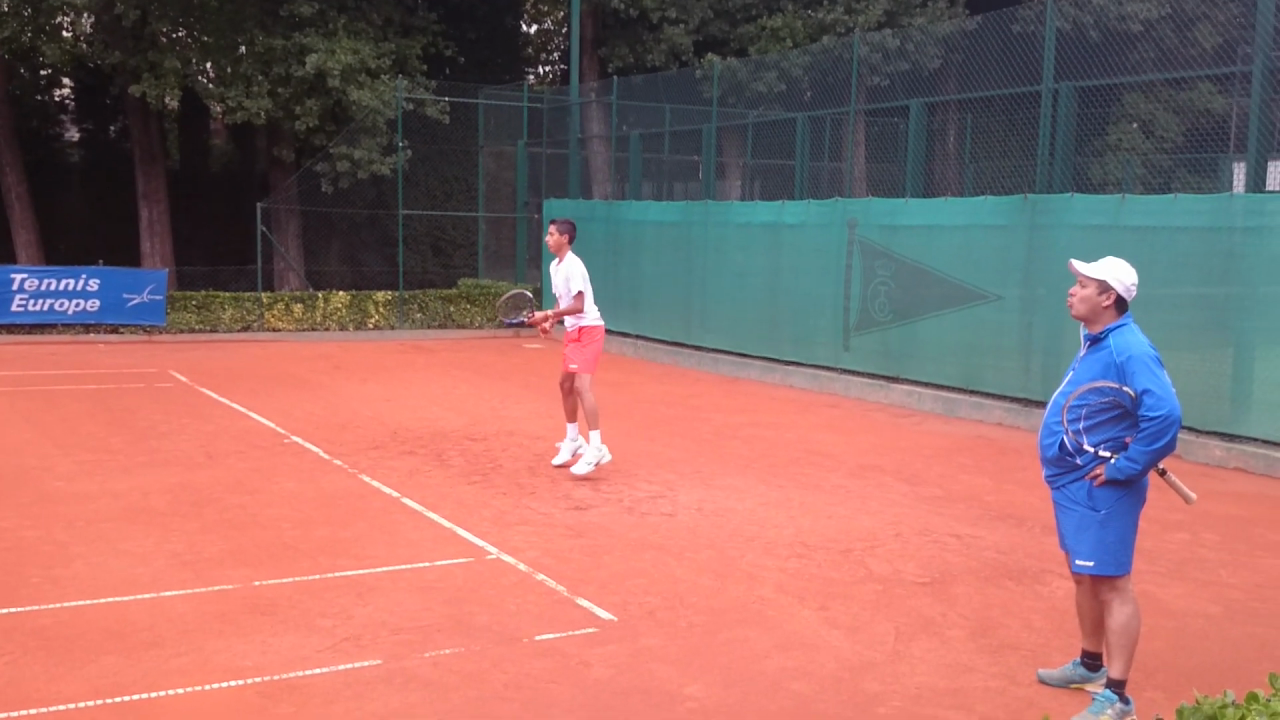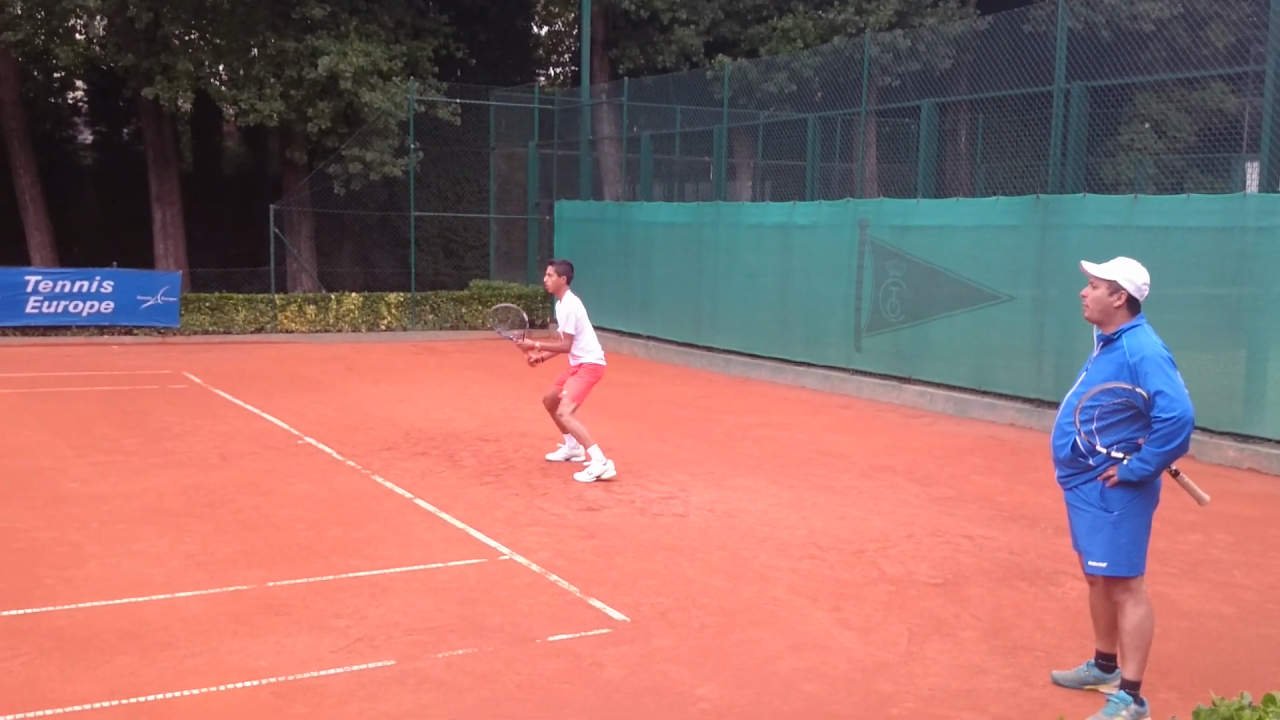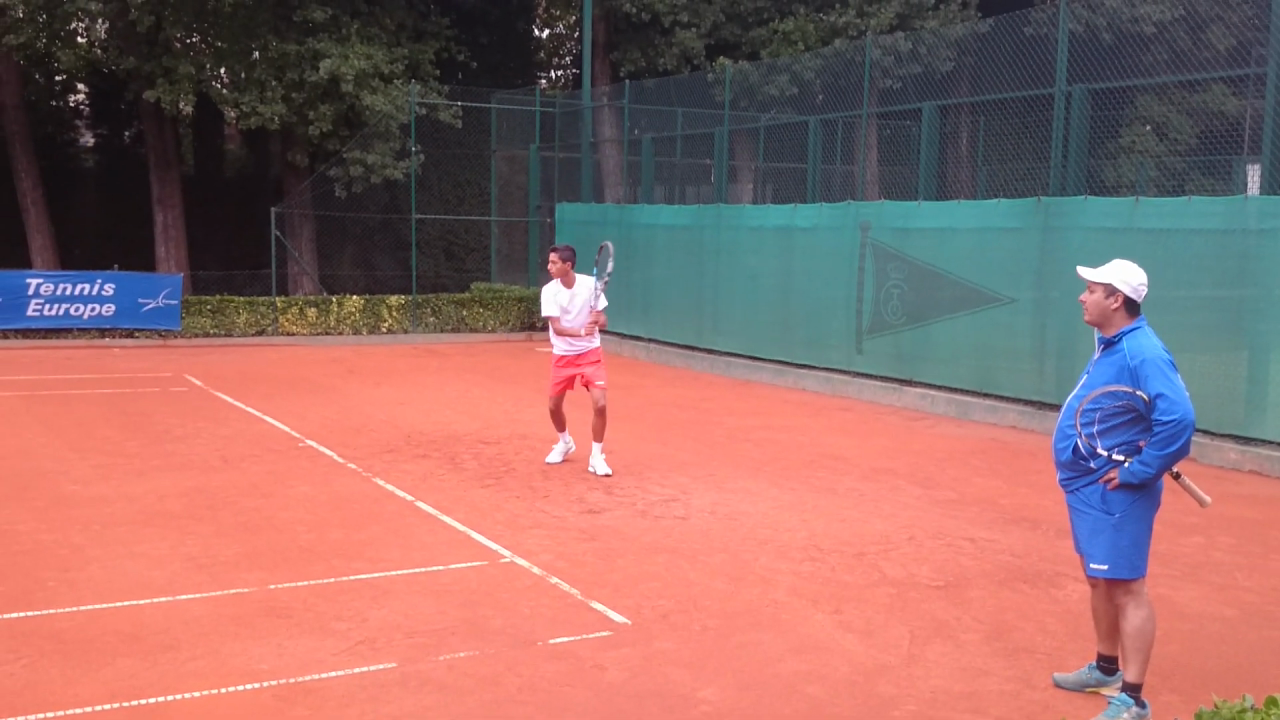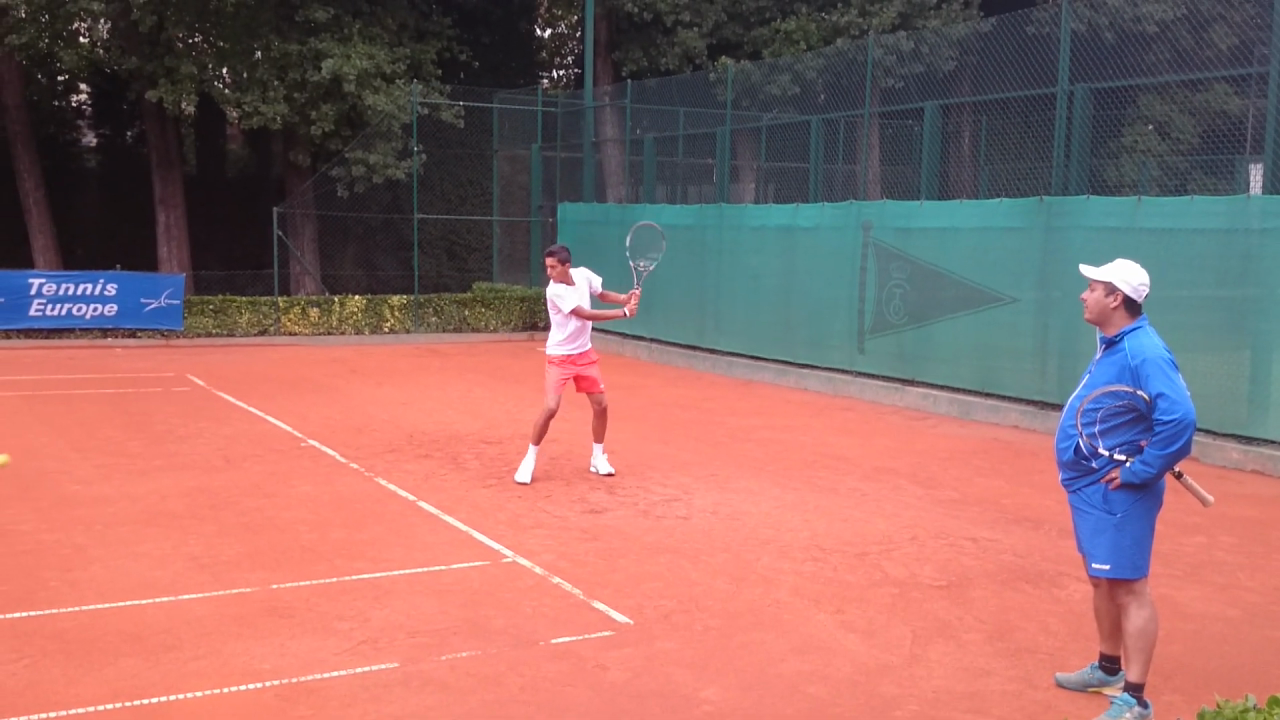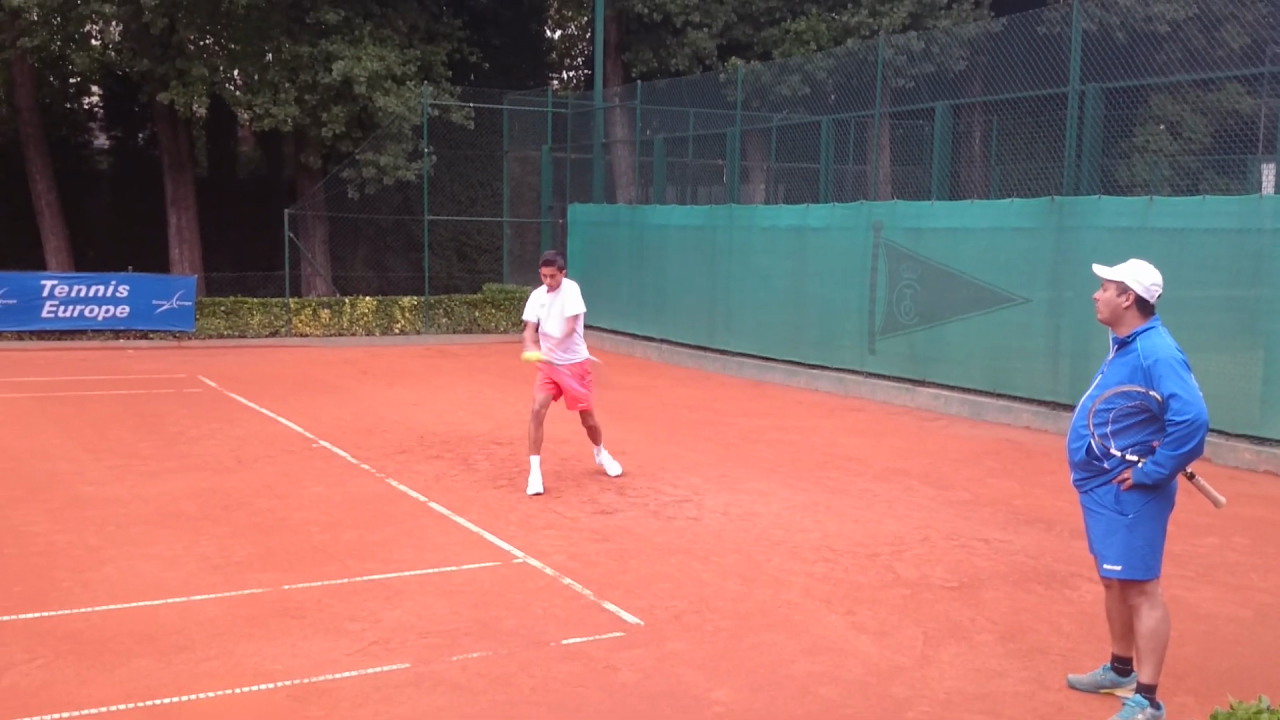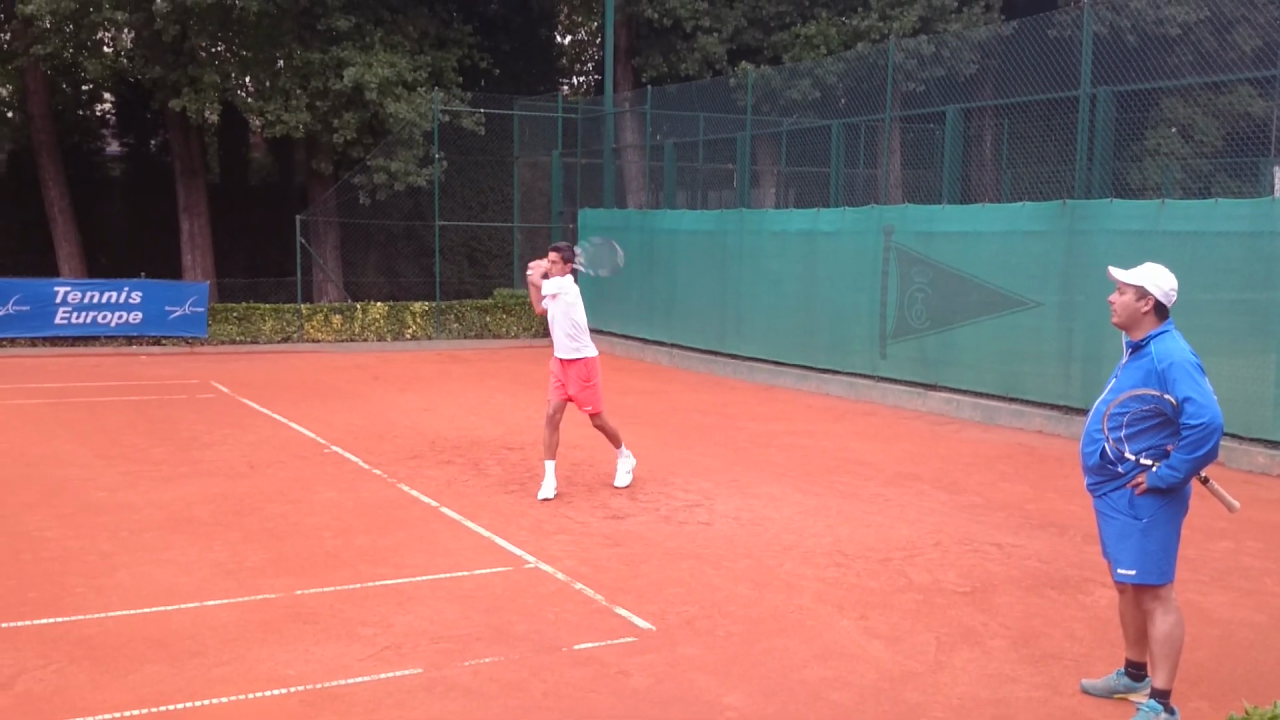
dt=0.3s
person 1, frame 1
left shoulder: (1129, 348)
right shoulder: (1094, 343)
left elbow: (1165, 414)
left wrist: (1123, 468)
left hip: (1099, 490)
right hip: (1073, 483)
left knee: (1111, 585)
right knee: (1084, 578)
right ankle: (1090, 665)
person 1, frame 2
left shoulder: (1142, 350)
right shoulder: (1107, 344)
left elbow: (1177, 417)
left wrist: (1136, 469)
left hip: (1113, 491)
right hip: (1086, 485)
left knee: (1124, 587)
right knee: (1098, 579)
right ankle: (1105, 666)
person 1, frame 3
left shoulder: (1143, 353)
right shoulder: (1109, 347)
left elbow: (1178, 420)
left wrist: (1137, 472)
left hip: (1114, 495)
right hip: (1088, 487)
left knee: (1125, 590)
right knee: (1100, 582)
right ankle: (1106, 669)
person 1, frame 4
left shoulder: (1144, 352)
right shoulder: (1111, 346)
left elbow: (1179, 418)
left wrist: (1138, 472)
left hip: (1116, 493)
right hip: (1090, 487)
left knee: (1128, 589)
right knee: (1102, 582)
right ankle: (1108, 669)
person 1, frame 5
left shoulder: (1156, 352)
right shoulder: (1123, 346)
left elbow: (1191, 419)
left wrist: (1151, 472)
left hip: (1128, 494)
right hip: (1102, 488)
left knee: (1140, 589)
right knee: (1114, 583)
right ankle: (1121, 670)
person 1, frame 6
left shoulder: (1170, 357)
right shoulder: (1137, 351)
left elbow: (1206, 423)
left wrist: (1164, 476)
left hip: (1141, 499)
right hip: (1116, 492)
left knee: (1153, 594)
right knee: (1128, 588)
right ankle: (1134, 675)
person 2, frame 1
left shoulder: (572, 265)
right shoulder: (555, 266)
left elbow: (578, 306)
left wrist: (547, 315)
right wrist: (550, 321)
left hip: (588, 330)
right hip: (576, 331)
left knee: (582, 387)
right knee: (566, 384)
left ankle: (596, 448)
right ankle: (573, 442)
person 2, frame 2
left shoulder: (569, 306)
right shoulder: (561, 304)
left elbow: (566, 346)
left wrist: (535, 345)
right wrist: (542, 355)
left hip: (588, 365)
right hip: (579, 364)
left knee: (564, 413)
right knee: (550, 401)
left ankle: (600, 463)
right ankle: (572, 447)
person 2, frame 3
left shoulder: (589, 284)
right shoulder: (549, 291)
left elbow: (601, 318)
right elbow: (557, 329)
left wrist: (593, 325)
right wrist: (582, 331)
left hip: (591, 353)
right hip: (563, 356)
left knee: (599, 403)
right knee: (554, 405)
left ankle: (596, 457)
right ankle: (565, 441)
person 2, frame 4
left shoulder: (583, 274)
right shoulder: (554, 291)
left elbow: (603, 294)
right elbow: (586, 315)
left wrist: (627, 299)
right wrist: (624, 312)
left hip: (584, 353)
right hip: (559, 357)
left knee: (601, 405)
right knee: (551, 408)
left ankle: (598, 457)
right ankle: (530, 457)
person 2, frame 5
left shoulder: (572, 291)
right shoulder: (537, 297)
left elbow: (570, 327)
right elbow: (530, 331)
left wrist: (551, 345)
right wrist: (532, 348)
left hip: (574, 364)
right hip: (547, 363)
left knee: (588, 419)
right knee: (537, 411)
left ankle: (600, 453)
right ankle: (535, 473)
person 2, frame 6
left shoulder: (565, 287)
right shoulder: (557, 290)
left elbow: (537, 280)
right elbow: (539, 308)
left wrist: (536, 271)
right wrist: (537, 271)
left hip: (582, 363)
right hip: (561, 362)
left knee: (597, 420)
right knee: (552, 417)
left ankle: (624, 457)
right ankle: (550, 478)
